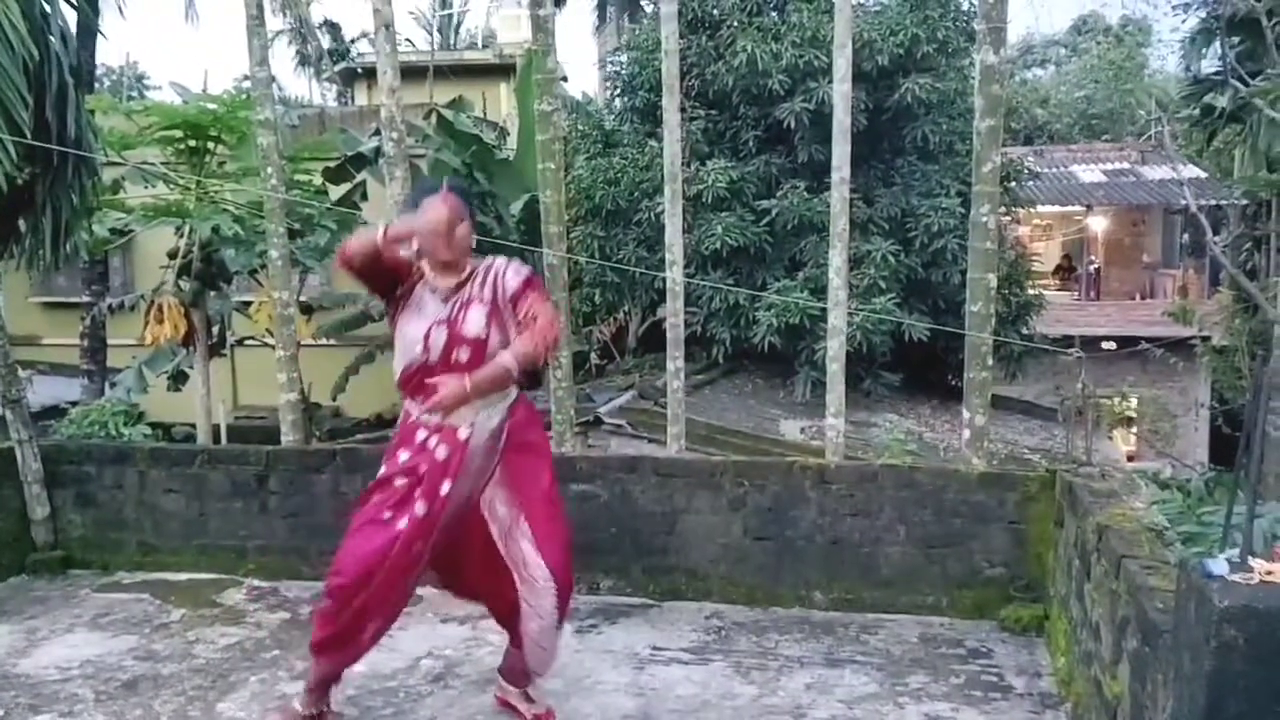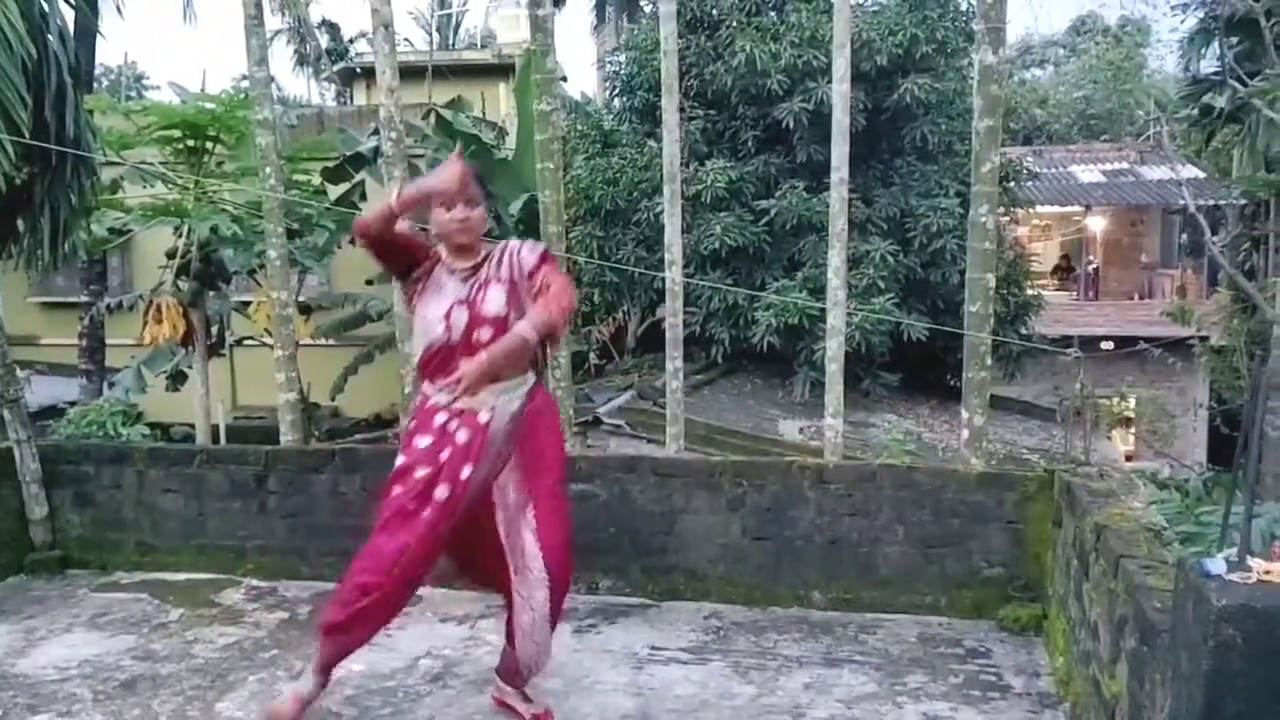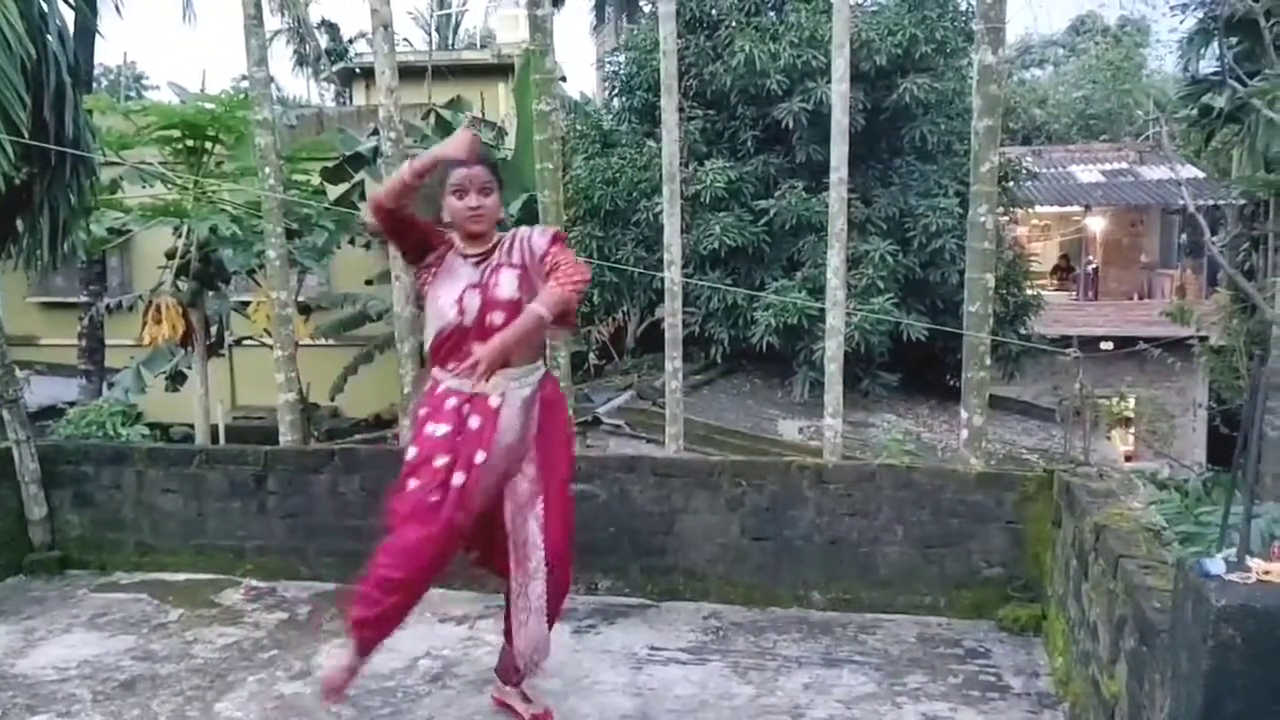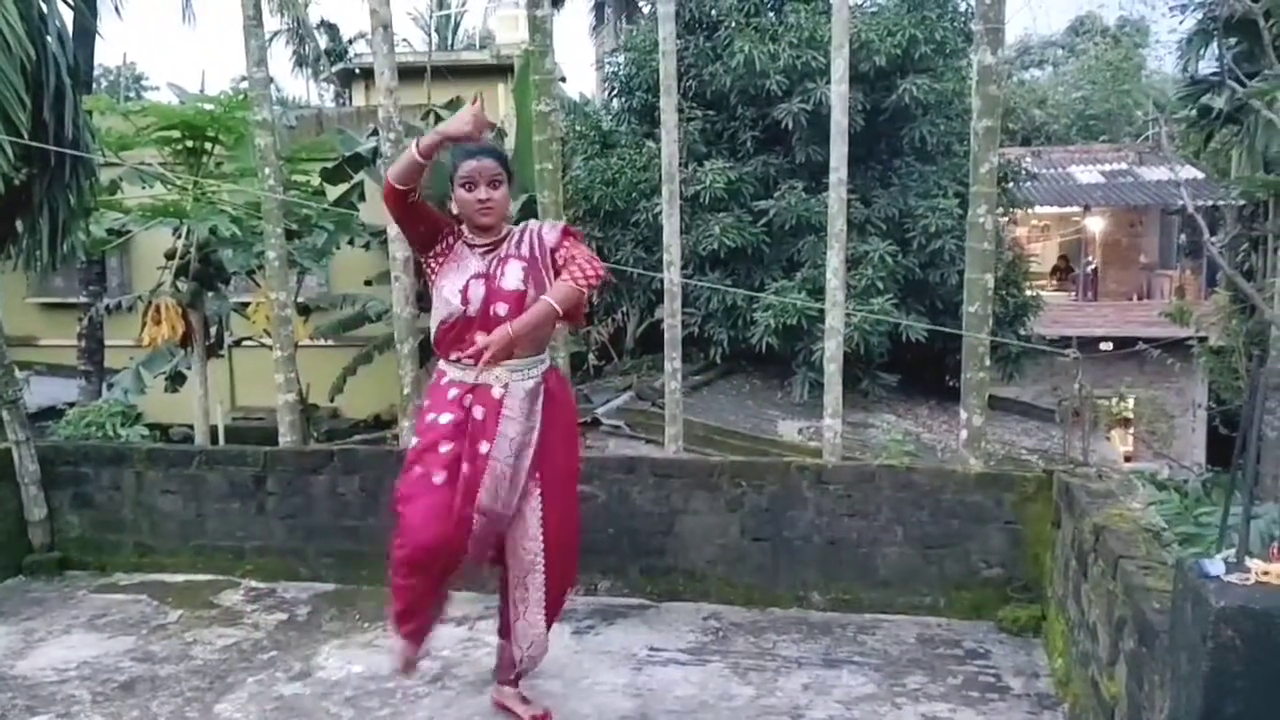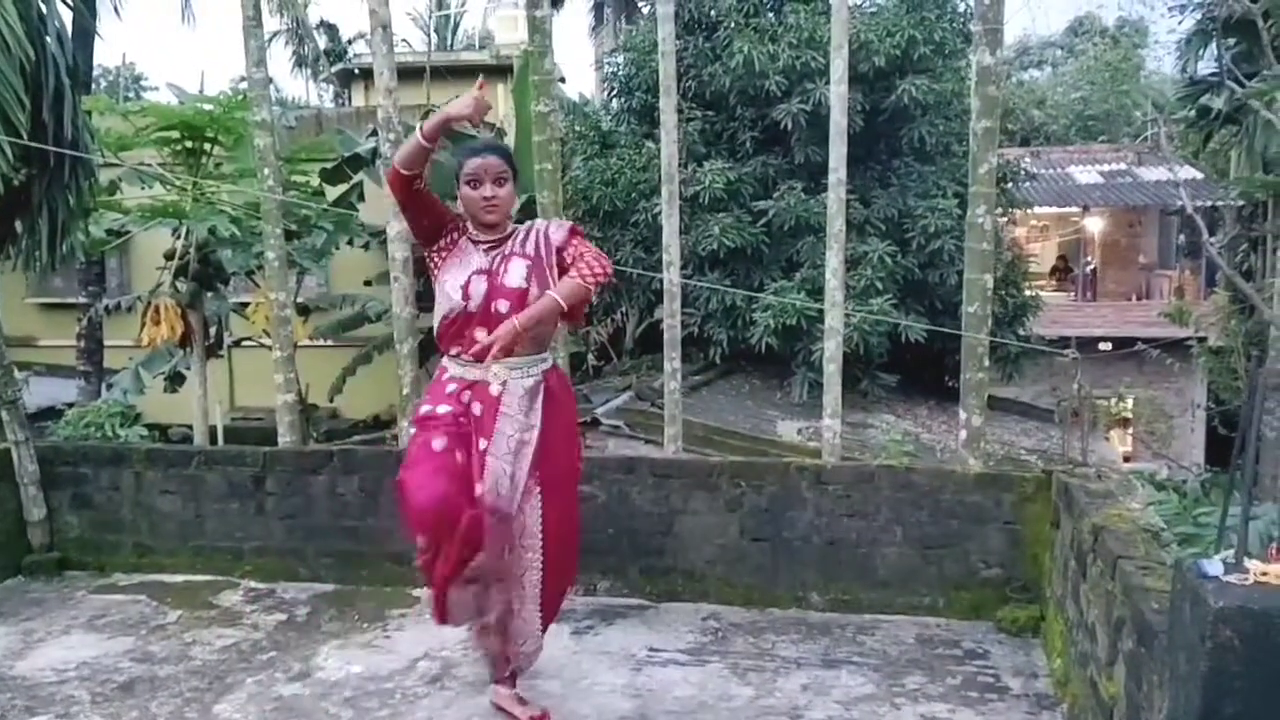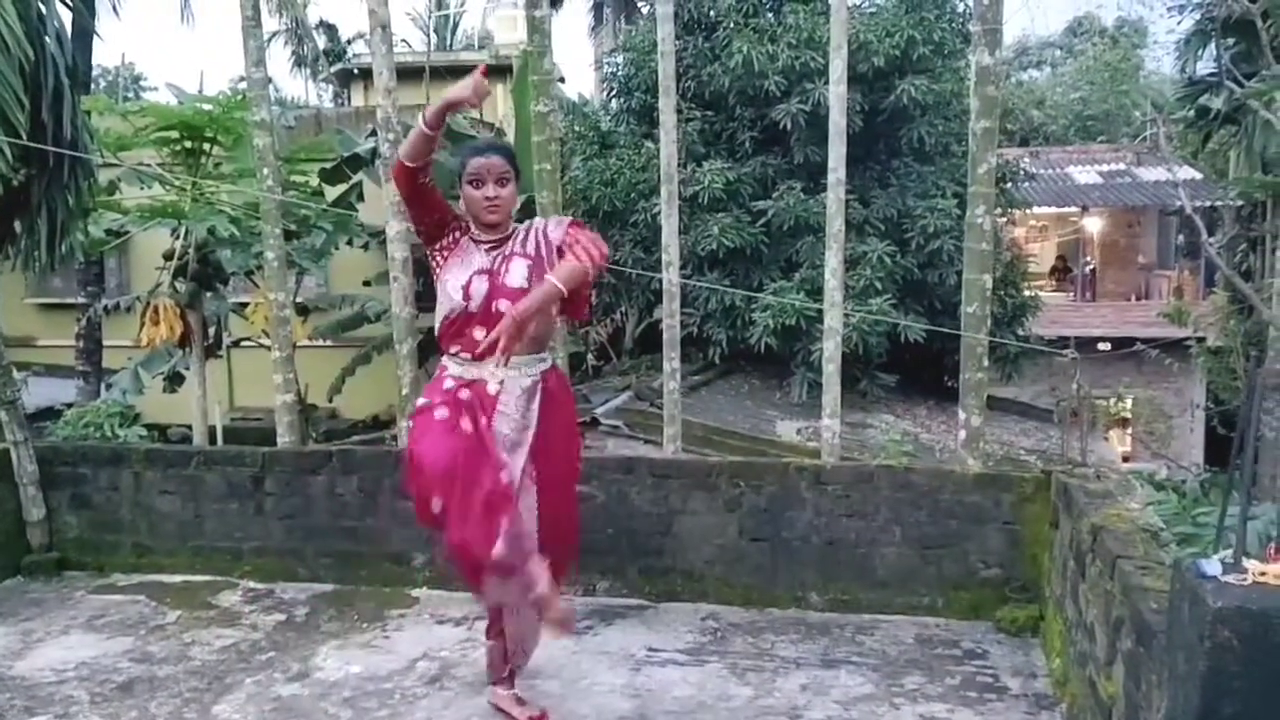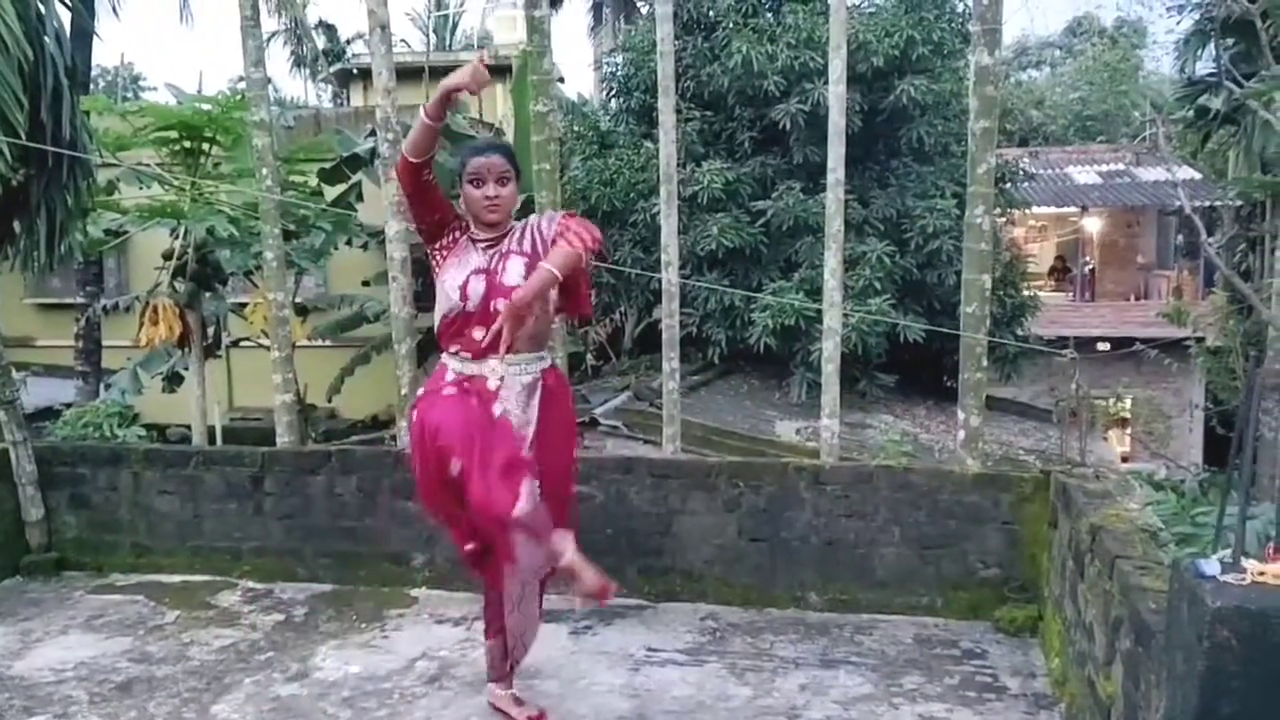
dt=0.1s
person 1, frame 1
left shoulder: (504, 276)
right shoulder: (406, 280)
left elbow: (544, 330)
right elbow: (352, 254)
left wrist: (476, 383)
right wrist: (410, 228)
left hip: (502, 440)
right hip: (427, 444)
left knee: (543, 564)
right knee: (366, 564)
person 1, frame 2
left shoulder: (520, 258)
right shoulder: (420, 266)
left elbow: (559, 301)
right elbow: (371, 231)
left wrist: (493, 358)
right wrist: (420, 191)
left hip: (519, 423)
right hip: (441, 427)
left knee: (540, 557)
right knee: (398, 549)
person 1, frame 3
left shoulder: (533, 244)
right shoulder: (432, 252)
left elbow: (571, 281)
right elbow: (382, 209)
left wrist: (507, 339)
right wrist: (435, 157)
left hip: (528, 411)
right hip: (454, 411)
left knee: (538, 548)
right knee: (418, 538)
right ankle: (357, 648)
person 1, frame 4
left shoulder: (542, 240)
right shoulder: (440, 244)
left elbow: (588, 272)
right elbow: (396, 191)
left wrist: (519, 327)
right wrist: (444, 136)
left hip: (532, 403)
right hip: (457, 400)
left knee: (534, 540)
right knee: (430, 528)
right ankle: (413, 626)
person 1, frame 5
left shoulder: (547, 238)
right shoulder: (445, 239)
left elbow: (594, 268)
right elbow: (401, 177)
left wrist: (523, 322)
right wrist: (446, 118)
left hip: (533, 402)
right hip: (459, 395)
left knee: (535, 538)
right knee: (435, 499)
right ankle: (477, 609)
person 1, frame 6
left shoulder: (545, 236)
right shoulder: (447, 238)
left elbow: (592, 252)
right elbow: (407, 173)
left wrist: (529, 310)
right wrist: (444, 106)
left hip: (533, 399)
right hip: (458, 390)
left knee: (515, 530)
right knee: (442, 459)
right ankle: (535, 570)
person 1, frame 7
left shoulder: (543, 233)
right shoulder: (446, 236)
left elbow: (585, 238)
right elbow: (411, 169)
left wrist: (528, 298)
right wrist: (446, 94)
left hip: (531, 395)
right hip: (460, 386)
left knee: (508, 536)
right knee: (451, 430)
right ankle: (559, 550)
